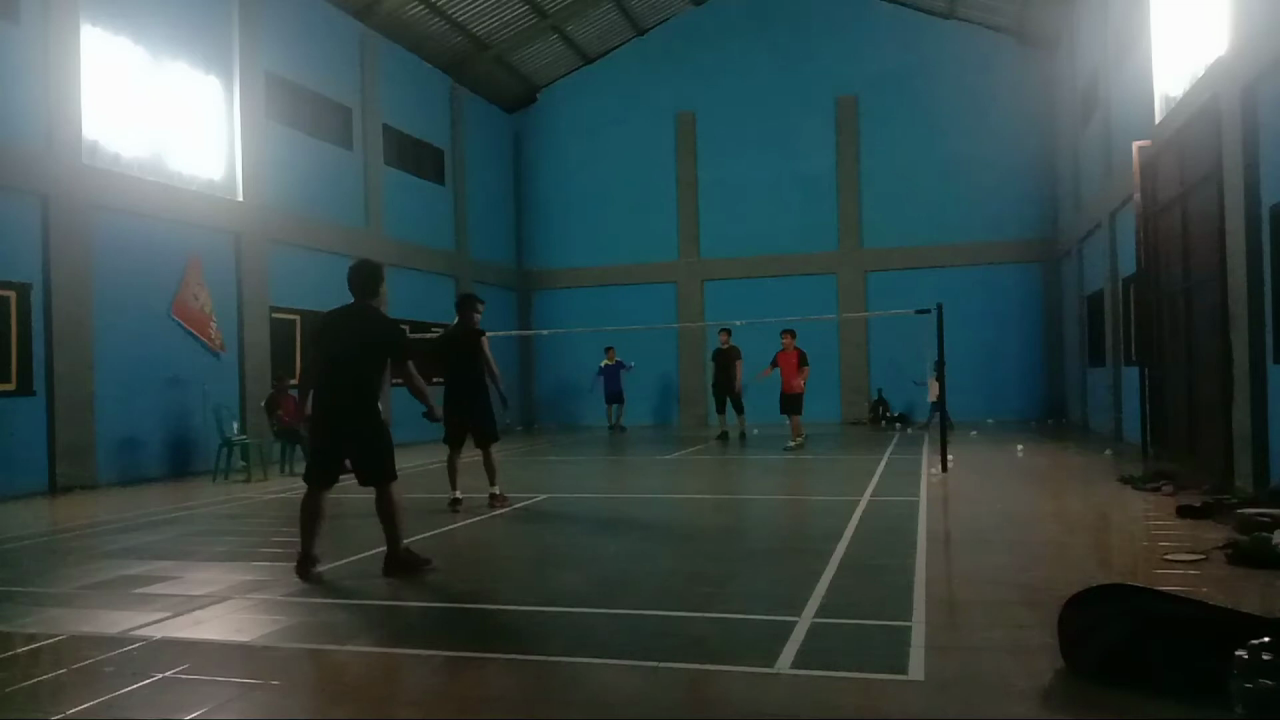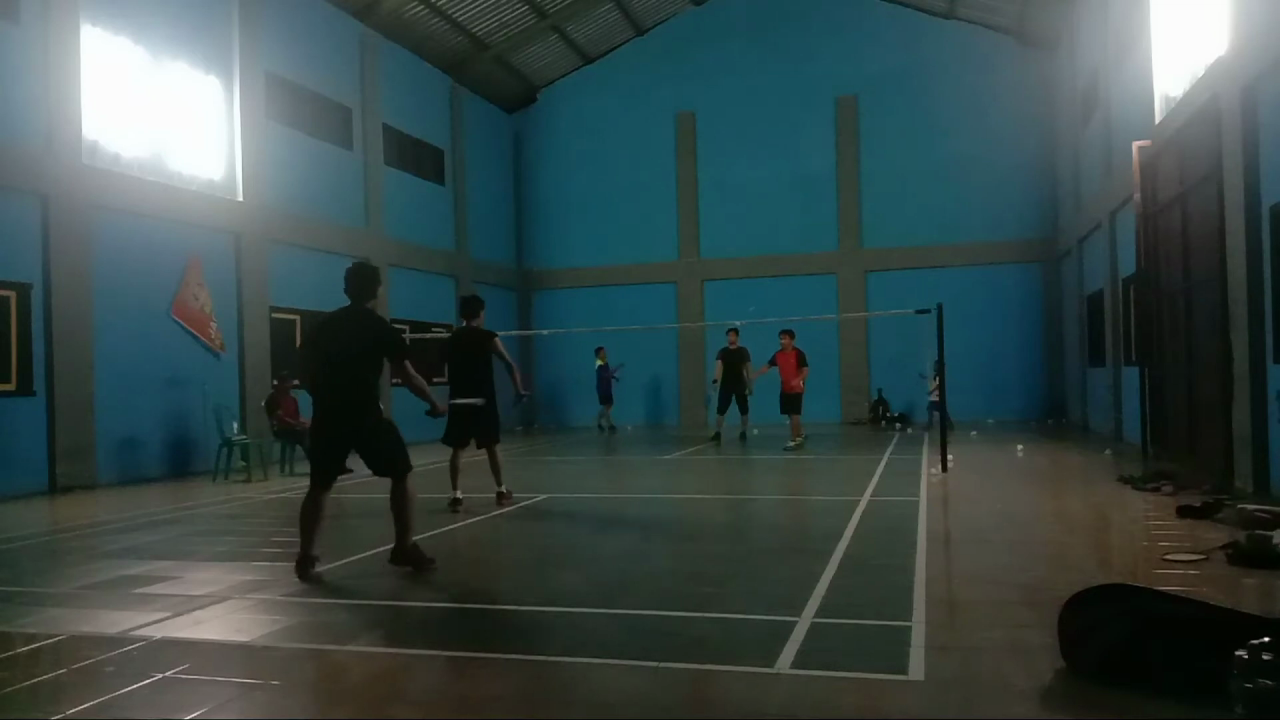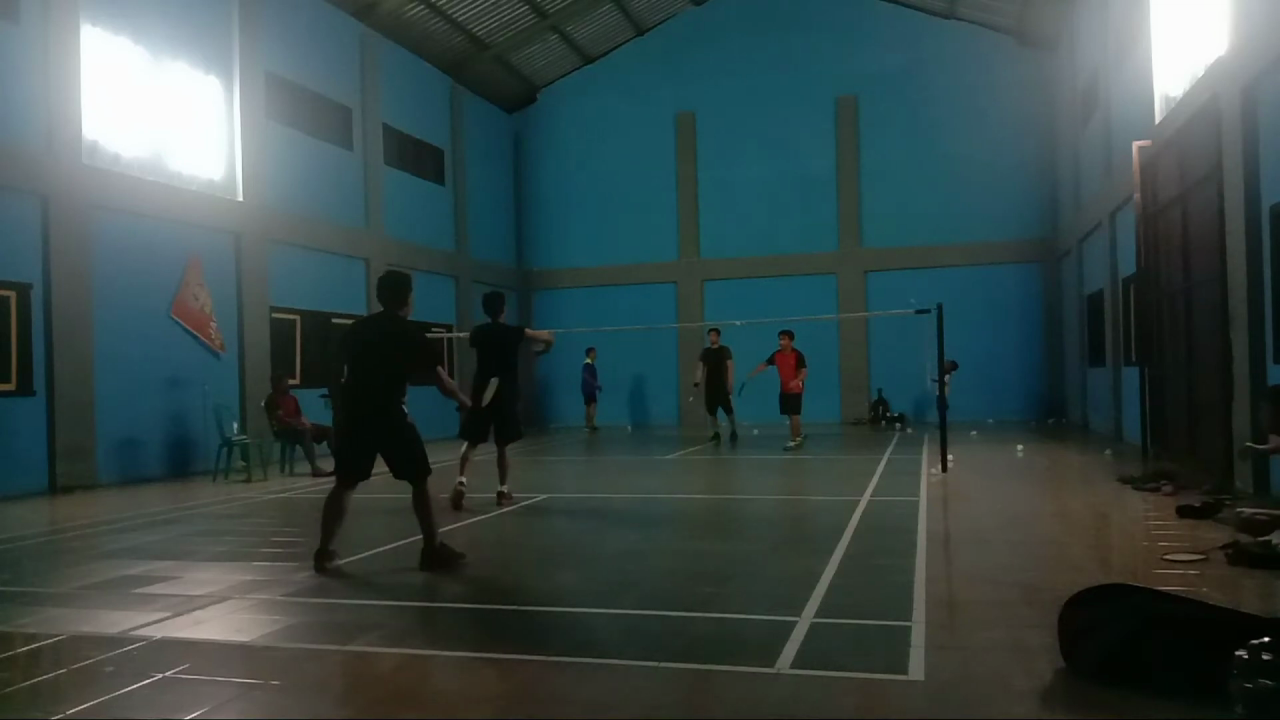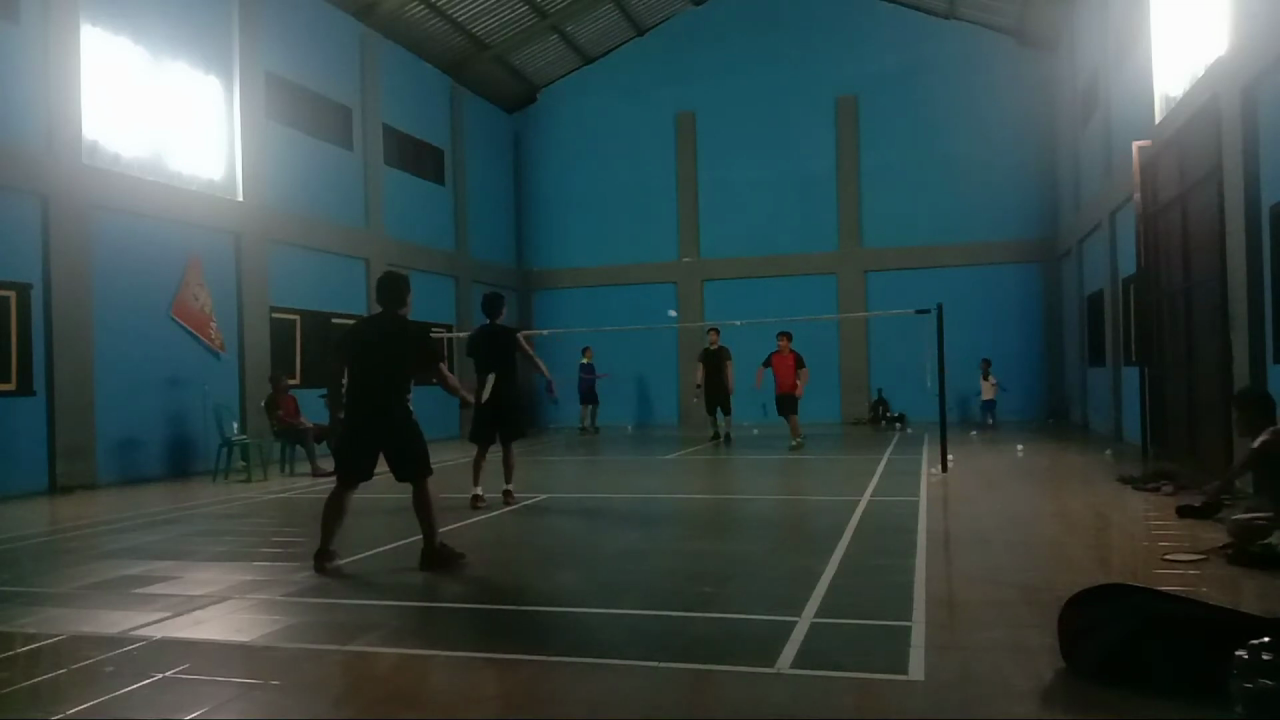
dt=0.7s
person 1, frame 1
left shoulder: (328, 321)
right shoulder: (387, 328)
left elbow: (311, 369)
right elbow: (410, 377)
left wrist: (304, 405)
right wrist: (431, 406)
left hip: (325, 413)
right hip: (363, 415)
left knee: (317, 487)
right knee: (384, 484)
left ankle: (306, 559)
right ankle: (396, 555)
person 1, frame 2
left shoulder: (324, 326)
right shoulder: (380, 328)
left elbow: (306, 374)
right elbow: (408, 376)
right wrist: (434, 403)
left hip: (328, 416)
right hip: (366, 415)
left knee: (319, 487)
right knee: (400, 476)
left ankle: (306, 558)
right ankle: (404, 547)
person 1, frame 3
left shoulder: (356, 329)
right shoulder: (411, 335)
left elbow: (337, 374)
right elbow: (442, 382)
left wrist: (339, 411)
right wrist: (463, 400)
left hip: (354, 416)
right hip: (390, 416)
left knee: (344, 485)
right knee: (419, 481)
left ankle: (324, 552)
right ankle: (433, 549)
person 1, frame 4
left shoulder: (355, 331)
right shoulder: (413, 334)
left elbow: (335, 377)
right elbow: (445, 379)
left wrist: (335, 414)
right wrist: (465, 397)
left hip: (356, 418)
right hip: (396, 417)
left knee: (344, 486)
right knee: (419, 482)
left ankle: (324, 551)
right ankle: (432, 549)
person 2, frame 1
left shoulder: (443, 339)
right shoulder: (477, 335)
left elbow: (442, 369)
right elbow: (490, 368)
right wrist: (501, 392)
left hip: (453, 400)
right hip: (477, 399)
left knee: (454, 449)
right knee: (486, 447)
left ankle: (455, 495)
right ankle: (494, 493)
person 2, frame 2
left shoulder: (451, 340)
right shoulder: (488, 338)
left elbow: (449, 371)
right elbow: (510, 365)
right wrist: (518, 389)
left hip: (460, 402)
right hip: (483, 400)
left knee: (457, 449)
right knee: (491, 447)
left ankle: (456, 495)
right ankle: (501, 491)
person 2, frame 3
left shoulder: (477, 333)
right shoulder: (516, 333)
right elbow: (549, 338)
right wrist: (544, 348)
left hip: (482, 394)
right hip: (506, 396)
left knee: (471, 441)
right knee: (502, 446)
left ankle: (461, 480)
right ankle: (503, 490)
person 2, frame 4
left shoulder: (474, 337)
right shoulder: (510, 334)
right elbow: (532, 359)
right wrist: (549, 381)
left hip: (485, 398)
right hip: (508, 397)
left knee: (482, 447)
right knee: (507, 446)
left ankle: (477, 493)
right ankle: (508, 490)
